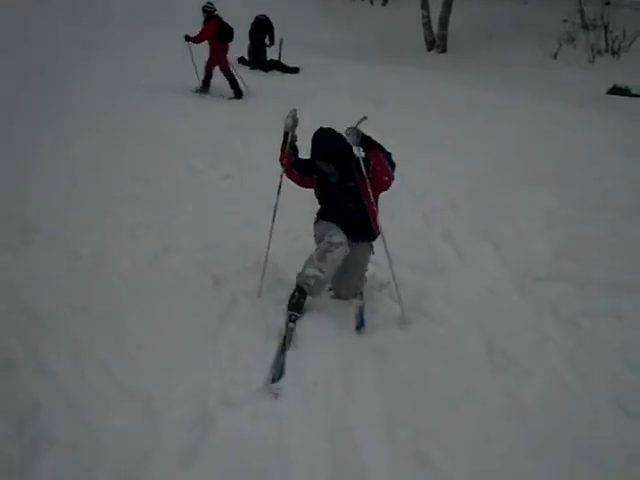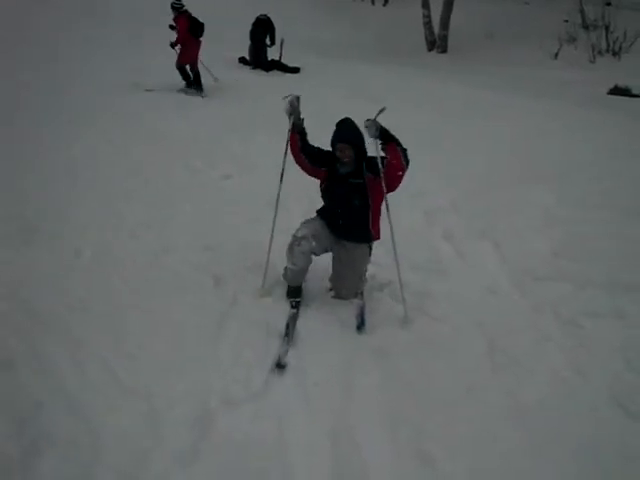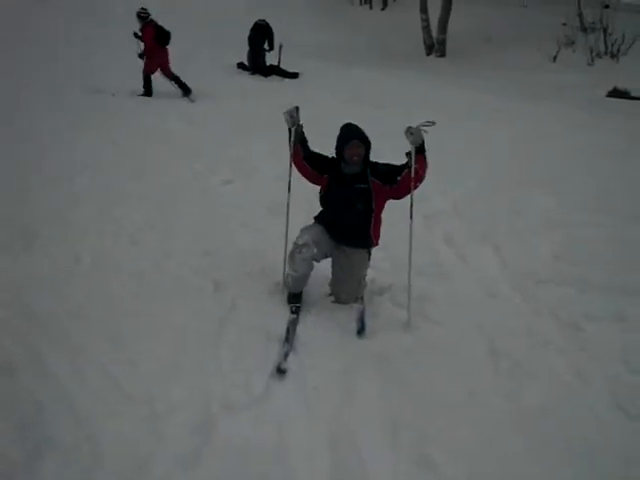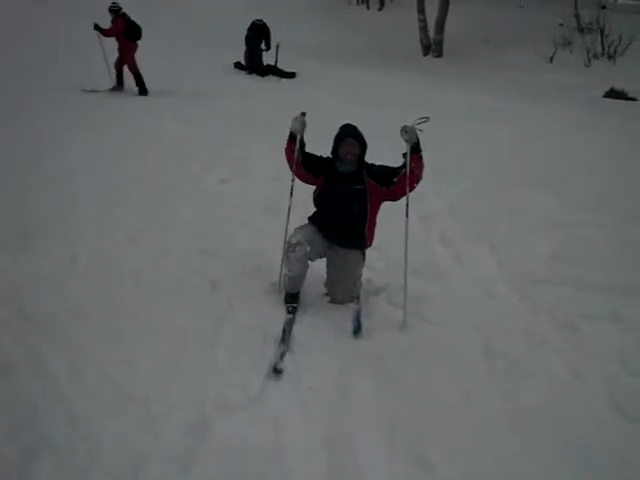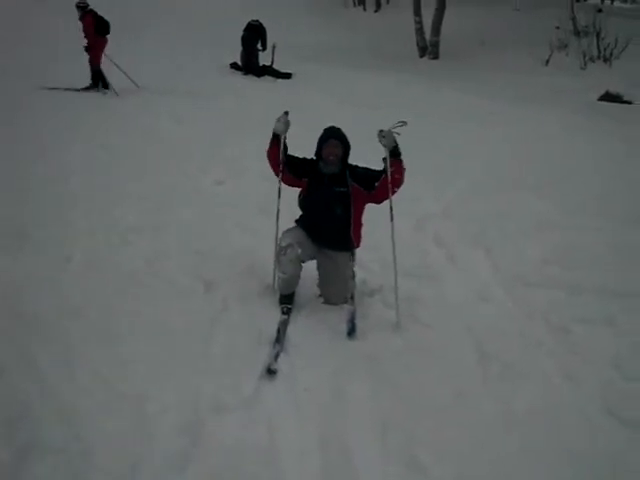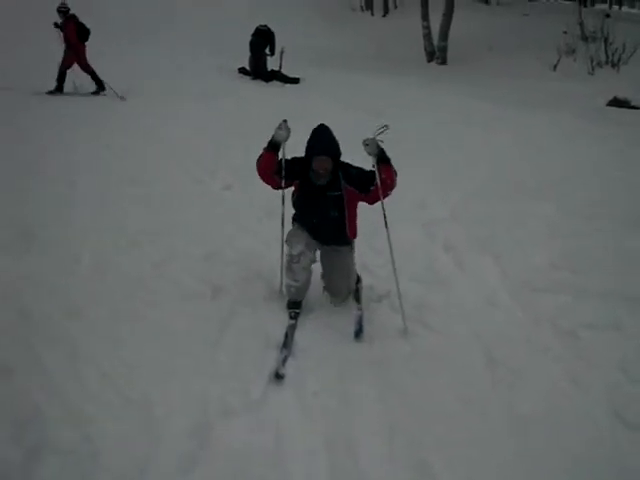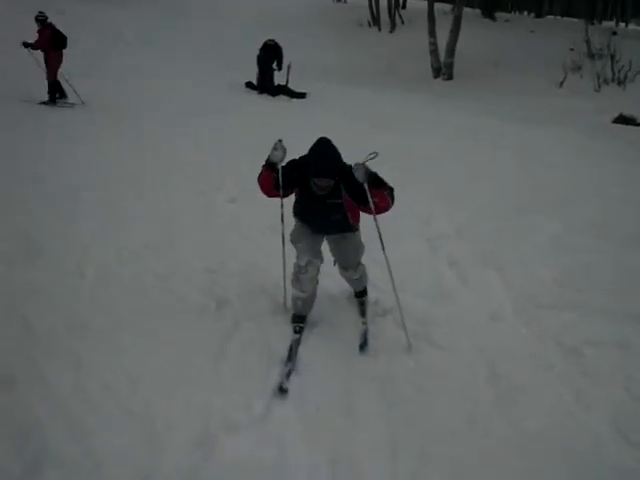
dt=0.4s
person 1, frame 1
left shoulder: (362, 171)
right shoulder: (318, 172)
left elbow: (386, 174)
right elbow: (292, 167)
left wrist: (365, 143)
right wrist: (289, 136)
left hip: (359, 237)
right hip: (329, 226)
left knee: (345, 292)
right knee: (336, 244)
left ankle: (351, 285)
right ankle: (302, 290)
person 1, frame 2
left shoulder: (373, 170)
right shoulder: (328, 164)
left elbow: (399, 166)
right elbow: (303, 153)
left wrist: (383, 136)
right wrist: (296, 123)
left hip: (356, 240)
right hip: (327, 226)
left knee: (345, 293)
right knee: (302, 239)
left ankle: (350, 284)
right ankle: (294, 282)
person 1, frame 3
left shoulder: (378, 176)
right shoulder: (329, 169)
left elbow: (411, 178)
right elbow: (304, 158)
left wrist: (417, 149)
right wrist: (296, 132)
left hip: (356, 246)
right hip: (326, 232)
left knee: (345, 298)
right knee: (303, 247)
left ankle: (351, 283)
right ankle: (294, 290)
person 1, frame 4
left shoulder: (373, 177)
right shoulder: (324, 170)
left elbow: (407, 179)
right elbow: (298, 163)
left wrist: (413, 148)
right wrist: (296, 137)
left hip: (350, 246)
right hip: (320, 233)
left knee: (341, 298)
right knee: (297, 245)
left ankle: (349, 278)
right ankle: (292, 290)
person 1, frame 5
left shoulder: (356, 178)
right shoulder: (308, 171)
left elbow: (390, 183)
right elbow: (280, 164)
left wrist: (393, 153)
right wrist: (278, 138)
left hip: (339, 247)
right hip: (308, 235)
left knee: (335, 299)
right knee: (288, 247)
left ankle: (345, 277)
right ankle: (287, 293)
person 1, frame 6
left shoulder: (348, 177)
right shoulder: (299, 171)
left elbow: (385, 186)
right elbow: (267, 172)
left wrist: (379, 157)
right wrist: (275, 144)
left hip: (338, 240)
right hip: (306, 230)
left knee: (340, 296)
right knee: (299, 256)
left ankle: (351, 278)
right ankle: (295, 299)
person 1, frame 7
left shoulder: (349, 178)
right shoulder: (298, 171)
left elbow: (383, 202)
right elbow: (270, 187)
left wrist: (369, 180)
right wrist: (272, 164)
left hip: (342, 229)
right hip: (307, 226)
left knee: (350, 266)
right knee: (307, 265)
left ankle: (360, 289)
right ankle: (300, 312)
